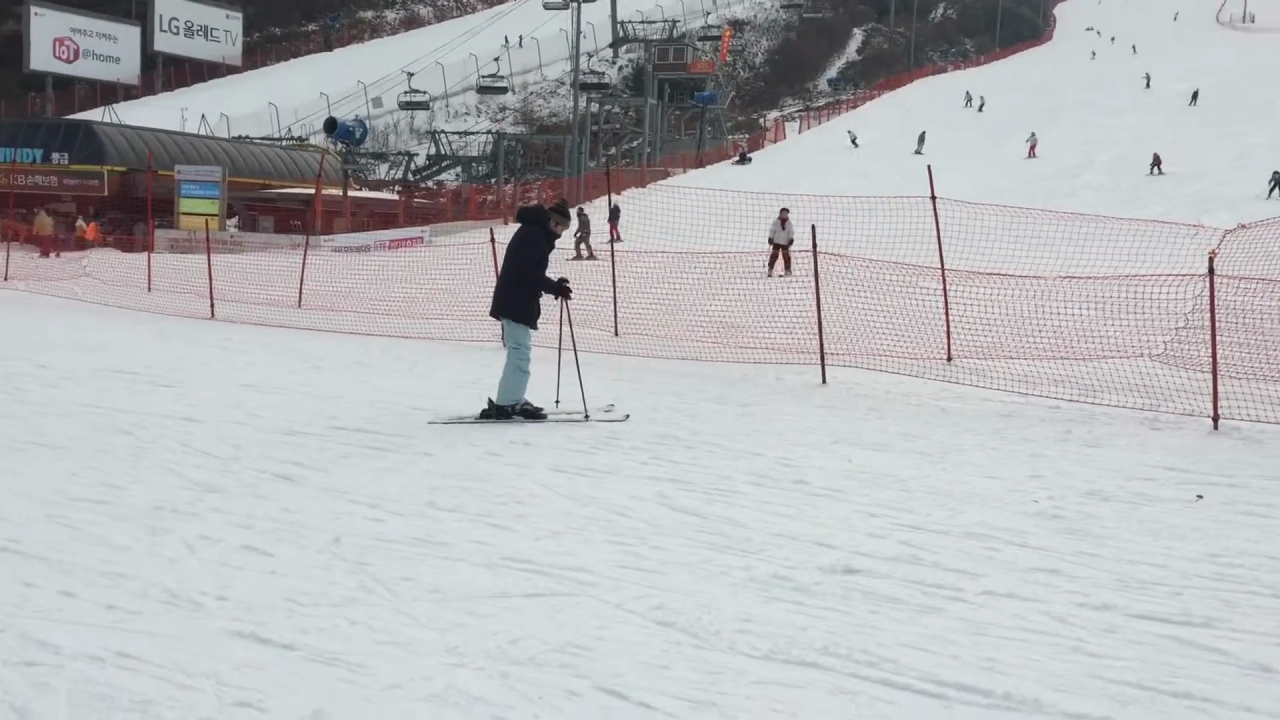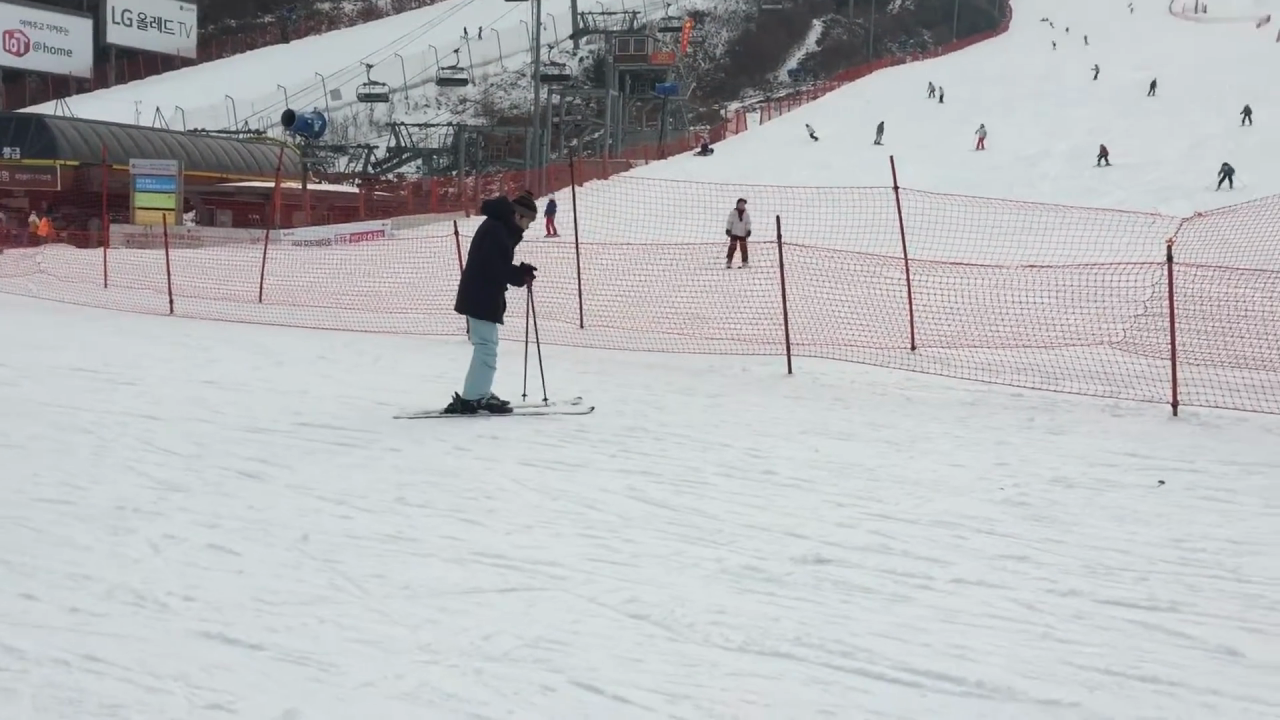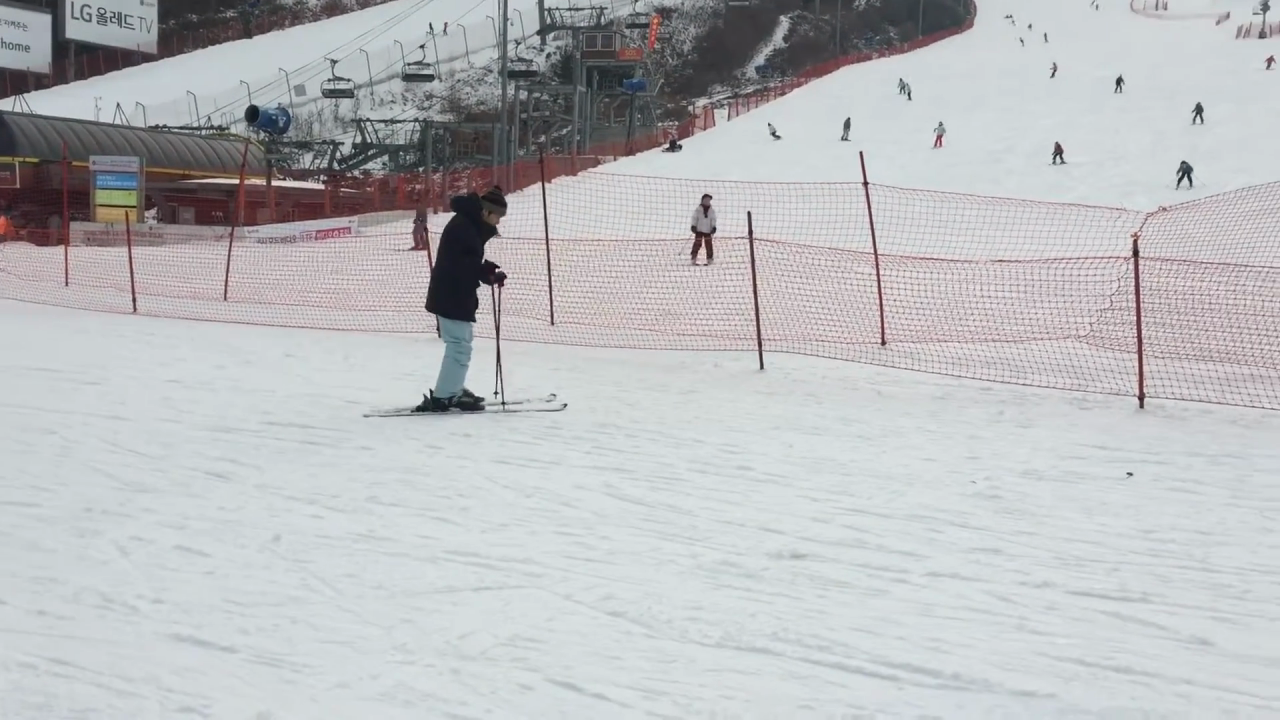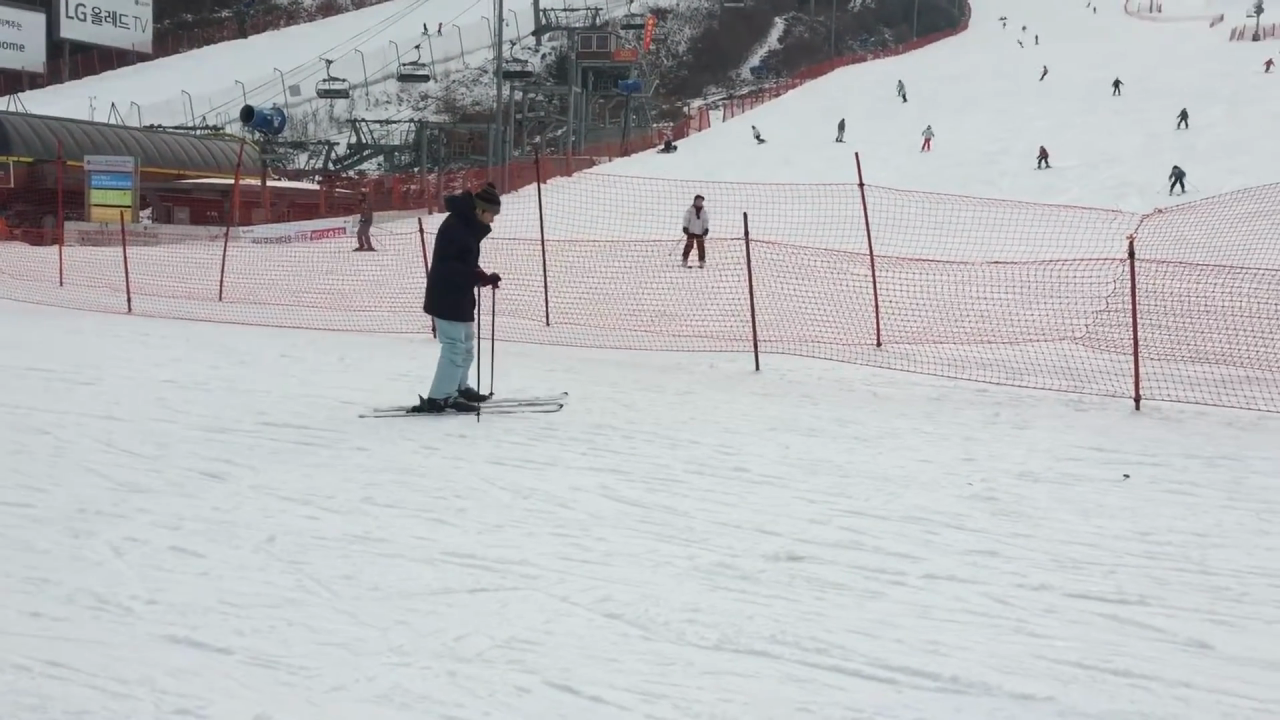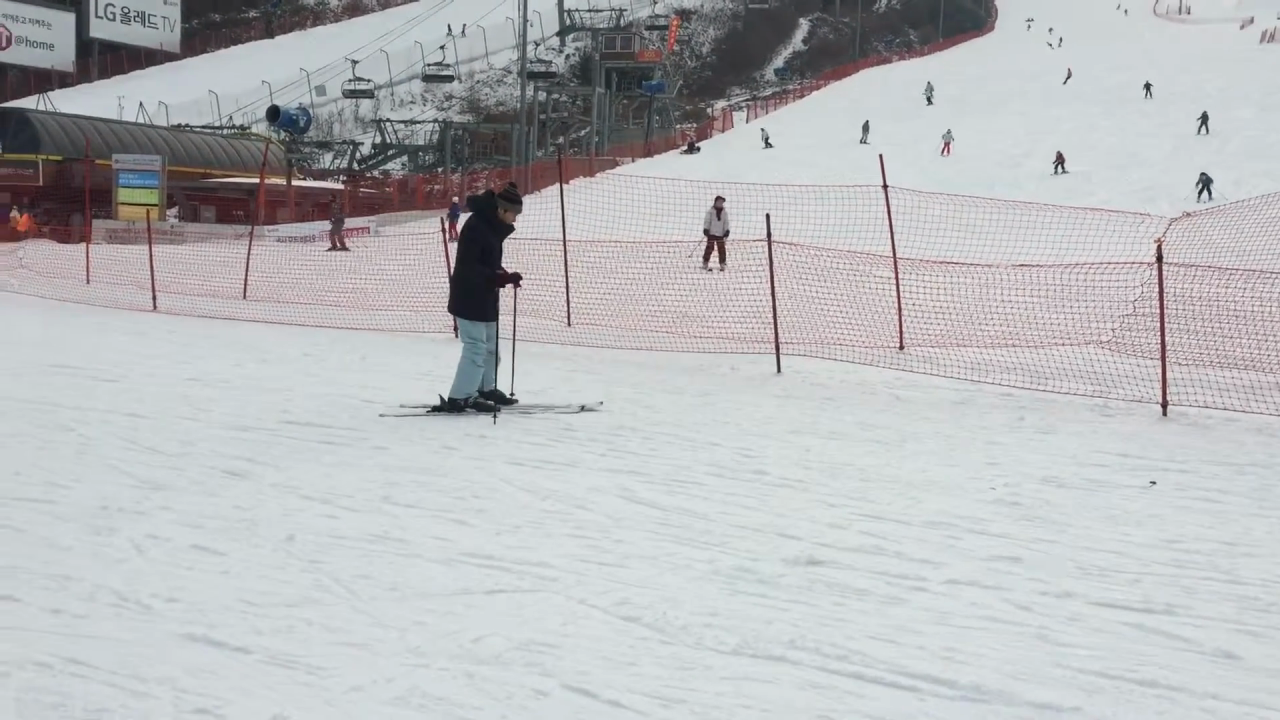
dt=0.2s
person 1, frame 1
left shoulder: (533, 233)
right shoulder: (533, 234)
right elbow: (528, 272)
left wrist: (553, 286)
right wrist: (554, 288)
left hip: (515, 300)
right hip: (516, 302)
left knee: (517, 353)
right knee: (520, 354)
left ankle: (507, 401)
right ankle: (506, 404)
person 1, frame 2
left shoulder: (501, 227)
right shoulder: (495, 228)
right elbow: (489, 265)
left wrist: (520, 275)
right wrist: (519, 273)
left hip: (484, 296)
right hip: (481, 297)
left knee: (486, 347)
right knee: (486, 348)
left ankle: (478, 394)
right ankle: (472, 398)
person 1, frame 3
left shoulder: (473, 225)
right shoulder: (461, 225)
right elbow: (452, 262)
left wrist: (488, 275)
right wrist: (482, 270)
left hip: (459, 293)
right hip: (450, 295)
left knee: (463, 344)
right knee: (459, 345)
left ankle: (453, 390)
right ankle: (444, 397)
person 1, frame 4
left shoulder: (469, 225)
right shoulder: (455, 226)
right elbow: (444, 263)
left wrist: (482, 277)
right wrist: (472, 275)
left hip: (459, 294)
right hip: (447, 295)
left knee: (466, 344)
right knee: (455, 346)
left ankle: (458, 387)
right ankle: (439, 398)
person 1, frame 5
left shoulder: (492, 226)
right shoulder: (476, 226)
right elbow: (466, 264)
left wrist: (504, 276)
right wrist: (492, 277)
left hip: (484, 295)
right hip: (470, 296)
left knee: (490, 345)
right knee: (476, 347)
left ankle: (485, 389)
right ankle: (459, 397)
